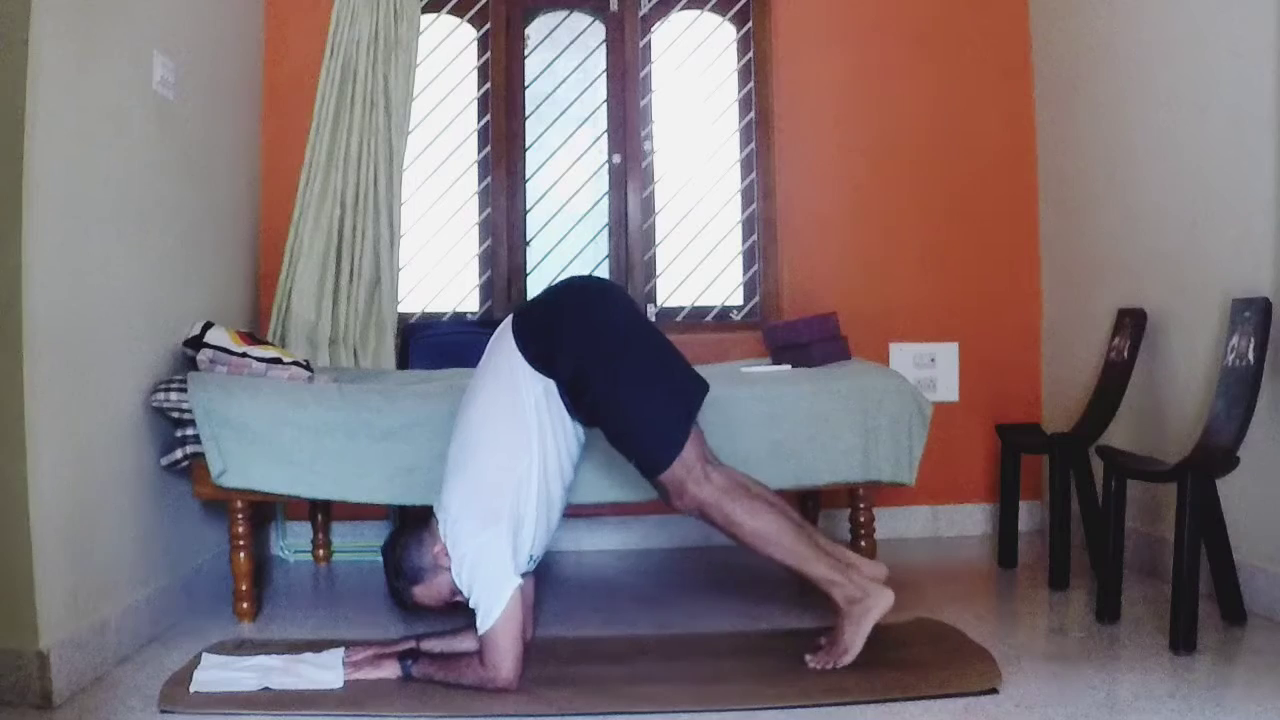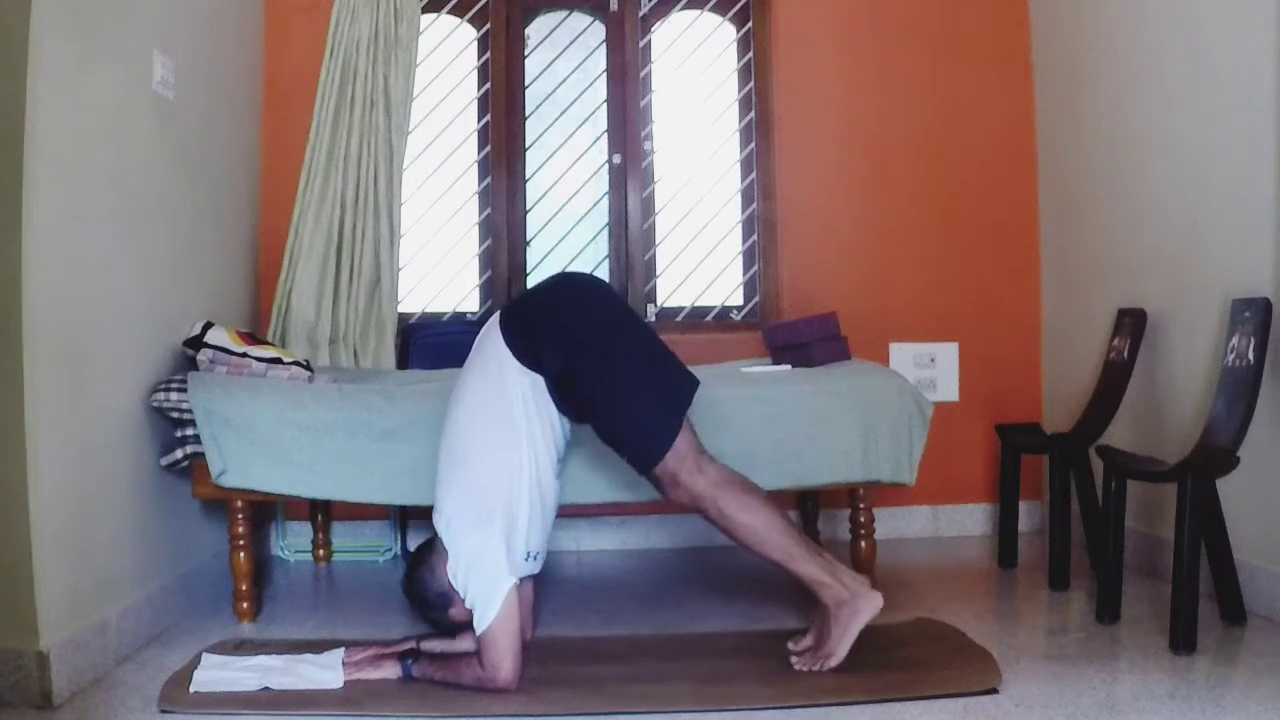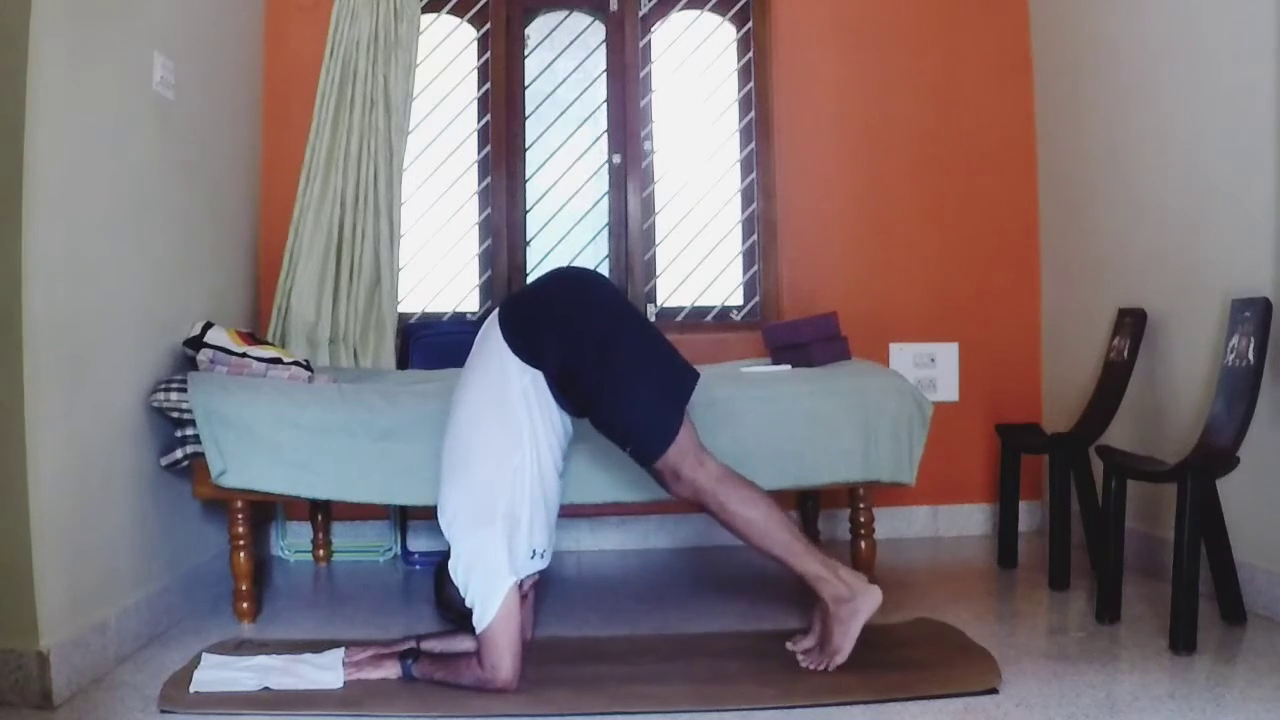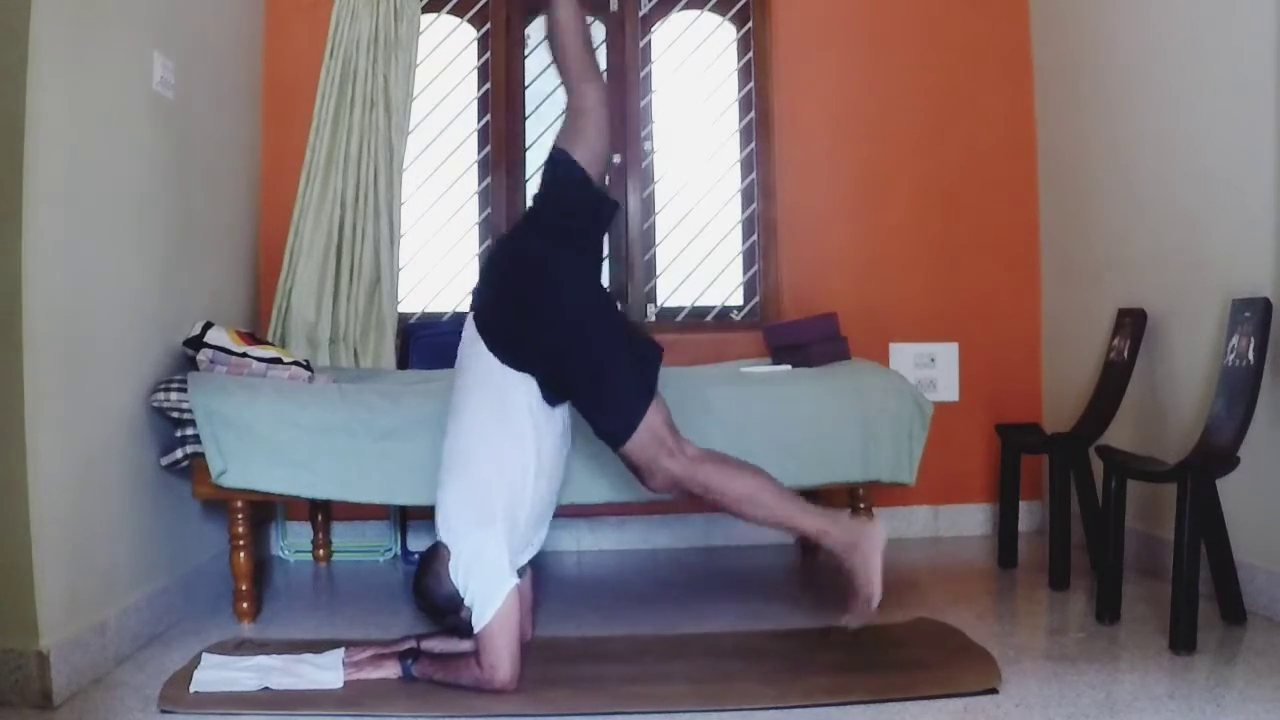
dt=0.7s
person 1, frame 1
left shoulder: (475, 535)
right shoulder: (476, 519)
left elbow: (500, 670)
right elbow: (515, 629)
left wrist: (405, 665)
right wrist: (417, 642)
left hip: (578, 328)
right hip: (572, 328)
left knee: (695, 488)
right knee: (698, 476)
left ankle: (853, 592)
right ankle: (844, 561)
person 1, frame 2
left shoulder: (473, 540)
right shoulder: (479, 523)
left elbow: (501, 670)
right elbow: (519, 630)
left wrist: (407, 664)
right wrist: (416, 643)
left hip: (564, 325)
right hip: (558, 324)
left knee: (688, 479)
right knee: (688, 473)
left ankle: (841, 592)
right ankle: (831, 577)
person 1, frame 3
left shoulder: (481, 538)
right shoulder: (481, 522)
left elbow: (500, 672)
right elbow: (515, 630)
left wrist: (405, 663)
right wrist: (418, 643)
left hip: (564, 320)
right hip: (565, 316)
left knee: (691, 473)
right knee: (689, 469)
left ankle: (840, 589)
right ankle: (832, 581)
person 1, frame 4
left shoulder: (475, 540)
right shoulder: (476, 527)
left elbow: (499, 670)
left wrist: (405, 662)
right wrist: (430, 643)
right hip: (533, 280)
left knee: (672, 466)
right knee: (588, 105)
left ankle: (842, 532)
